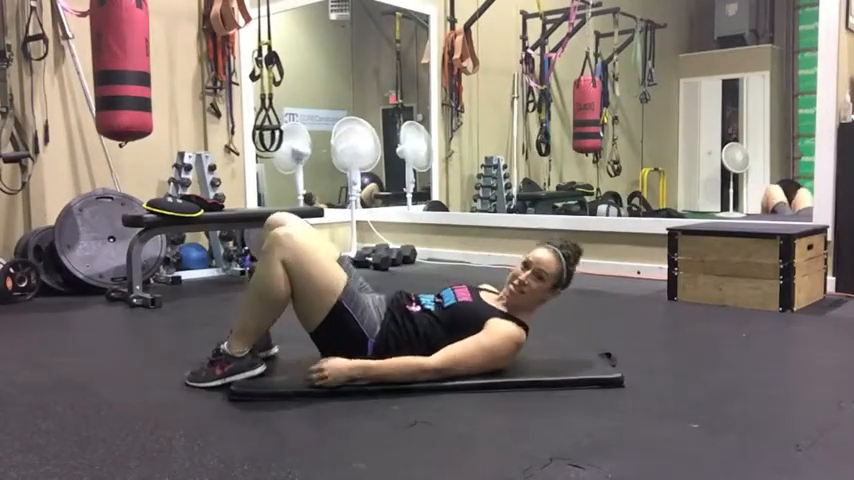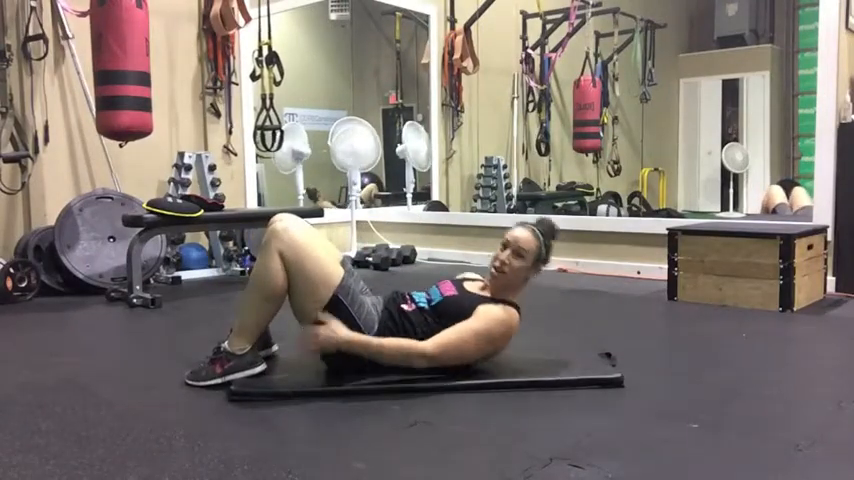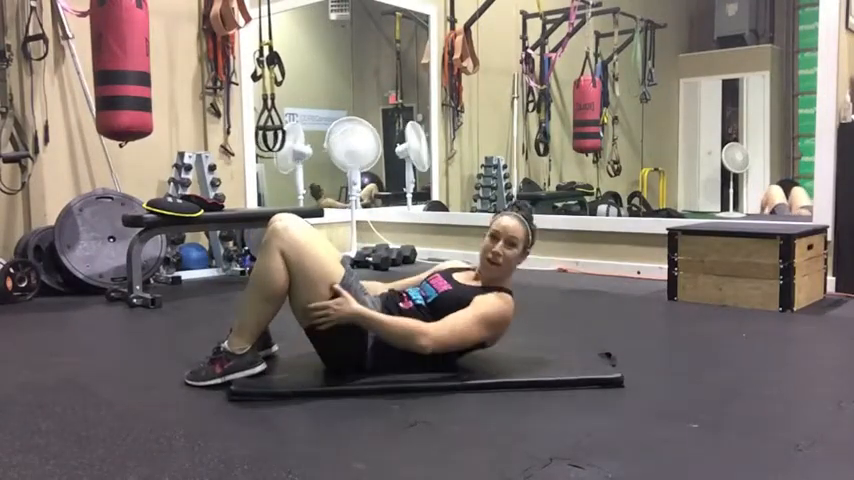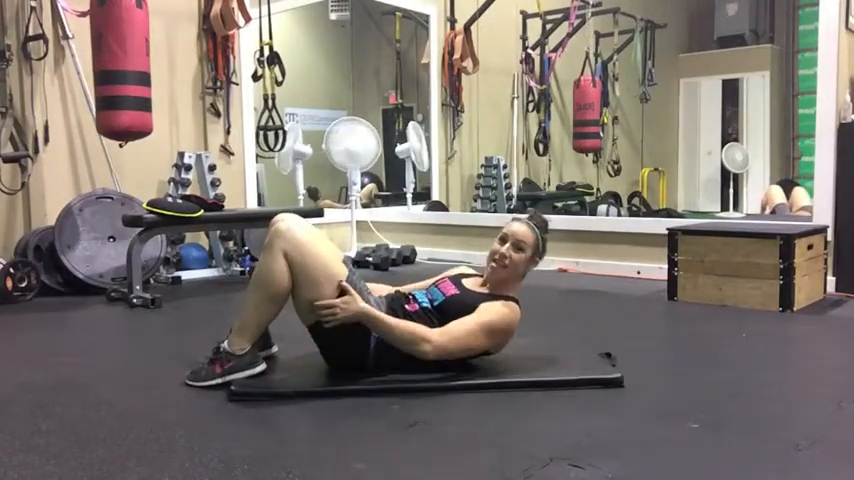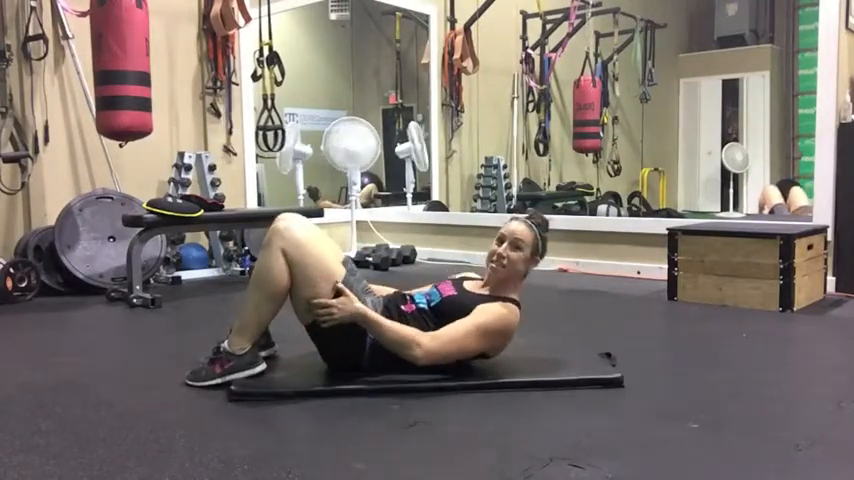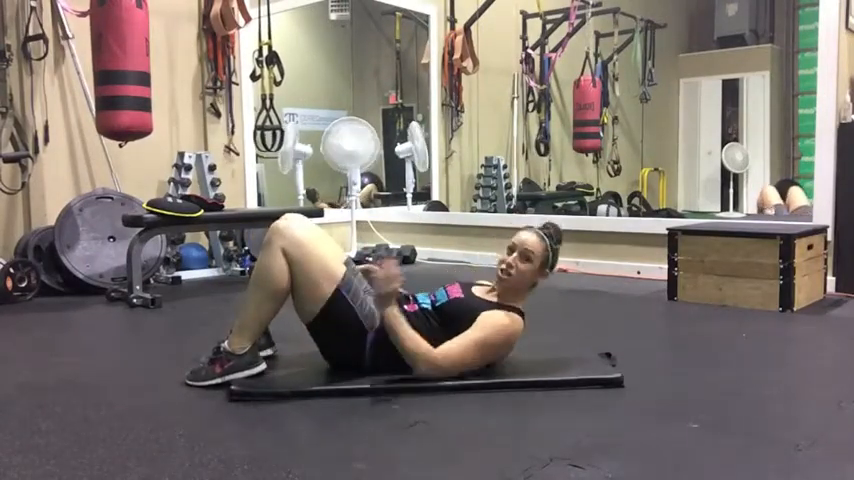
dt=0.3s
person 1, frame 1
left shoulder: (509, 334)
right shoulder: (489, 292)
left elbow: (433, 366)
left wrist: (354, 368)
left hip: (367, 340)
right hip: (377, 309)
left knee: (283, 244)
right knee: (281, 223)
left ankle: (238, 355)
right ankle: (253, 336)
person 1, frame 2
left shoulder: (502, 317)
right shoulder: (474, 280)
left elbow: (426, 354)
left wrist: (348, 340)
left hip: (367, 338)
right hip: (374, 312)
left knee: (283, 237)
right knee: (284, 225)
left ankle: (238, 353)
right ankle: (255, 337)
person 1, frame 3
left shoulder: (498, 306)
right shoulder: (458, 268)
left elbow: (428, 339)
left wrist: (357, 314)
right wrist: (344, 284)
left hip: (365, 344)
right hip: (372, 314)
left knee: (283, 237)
right knee: (283, 224)
left ankle: (238, 353)
right ankle: (255, 336)
person 1, frame 4
left shoulder: (504, 314)
right shoulder: (467, 274)
left elbow: (430, 345)
left wrist: (362, 311)
right wrist: (354, 287)
left hip: (367, 343)
right hip: (376, 318)
left knee: (285, 237)
right knee: (286, 226)
left ankle: (239, 352)
right ankle: (255, 336)
person 1, frame 5
left shoulder: (502, 315)
right shoulder: (472, 281)
left elbow: (423, 350)
left wrist: (359, 313)
right wrist: (355, 286)
left hip: (364, 343)
right hip: (376, 314)
left knee: (285, 237)
right knee: (288, 225)
left ankle: (239, 353)
right ankle: (254, 336)
person 1, frame 6
left shoulder: (506, 323)
right shoulder: (486, 290)
left elbow: (428, 365)
left wrist: (389, 302)
right wrist: (382, 284)
left hip: (365, 340)
right hip: (373, 318)
left knee: (285, 235)
right knee: (291, 227)
left ankle: (238, 353)
right ankle: (254, 335)
